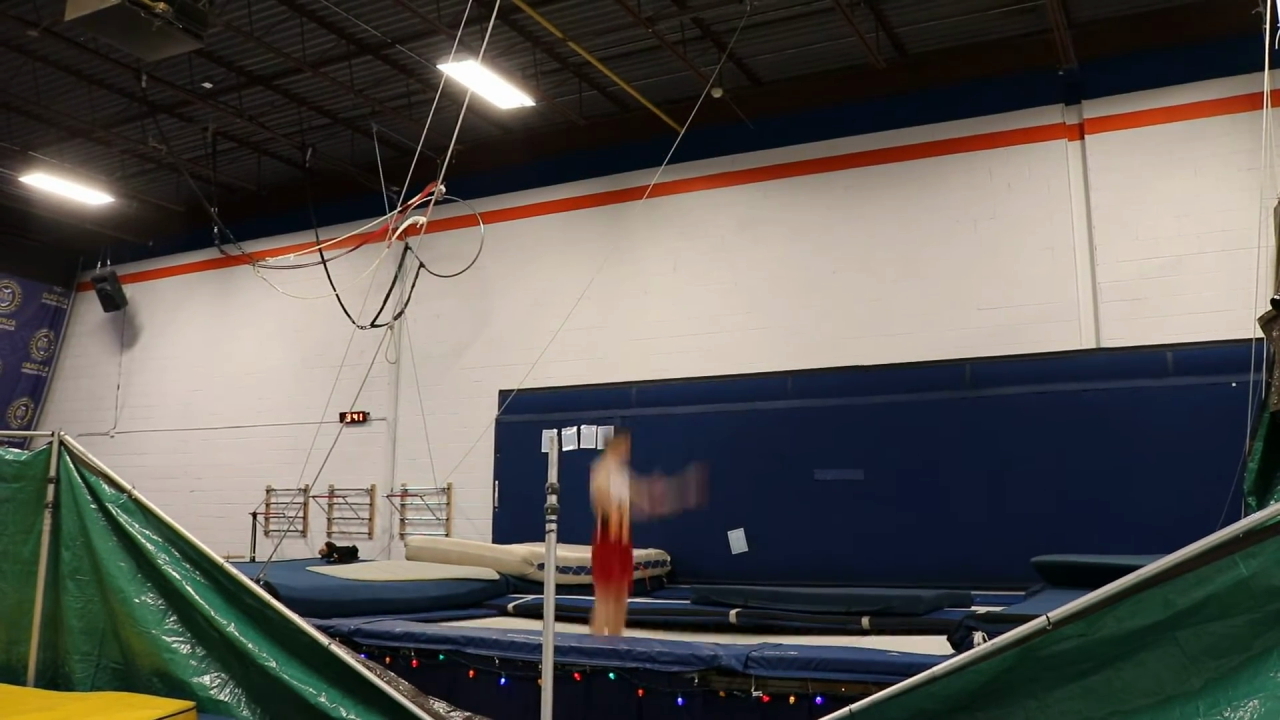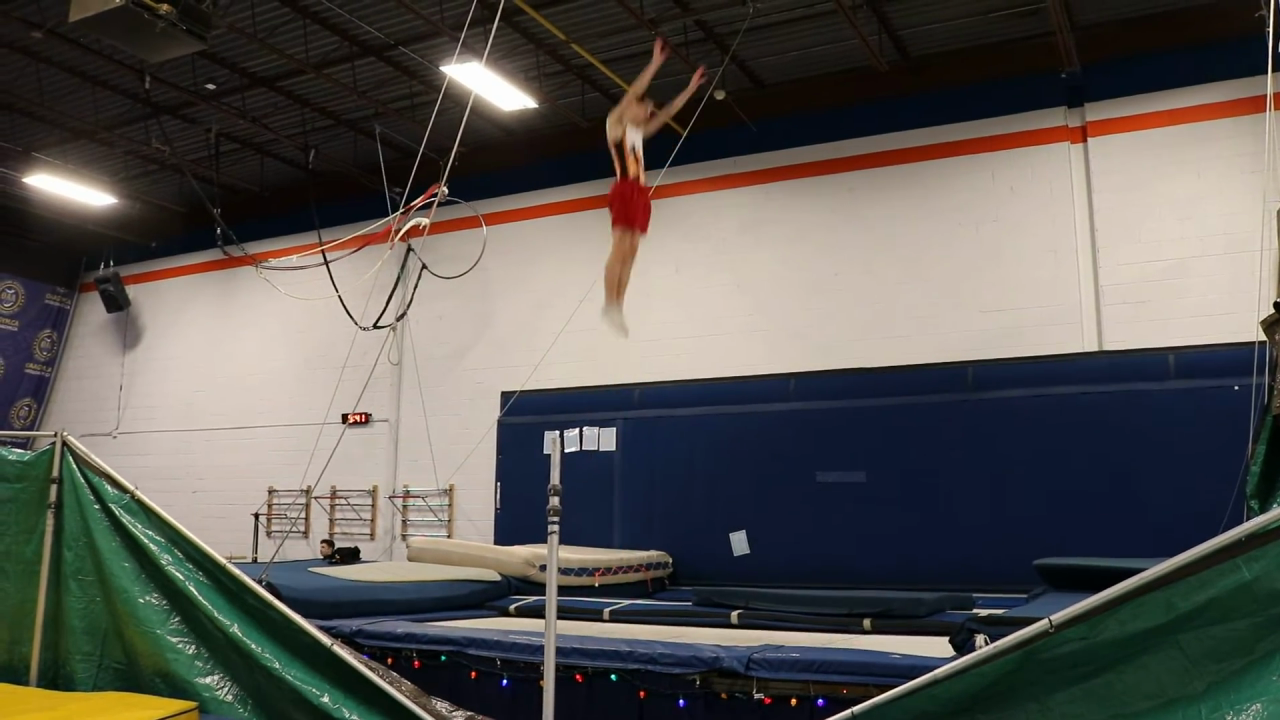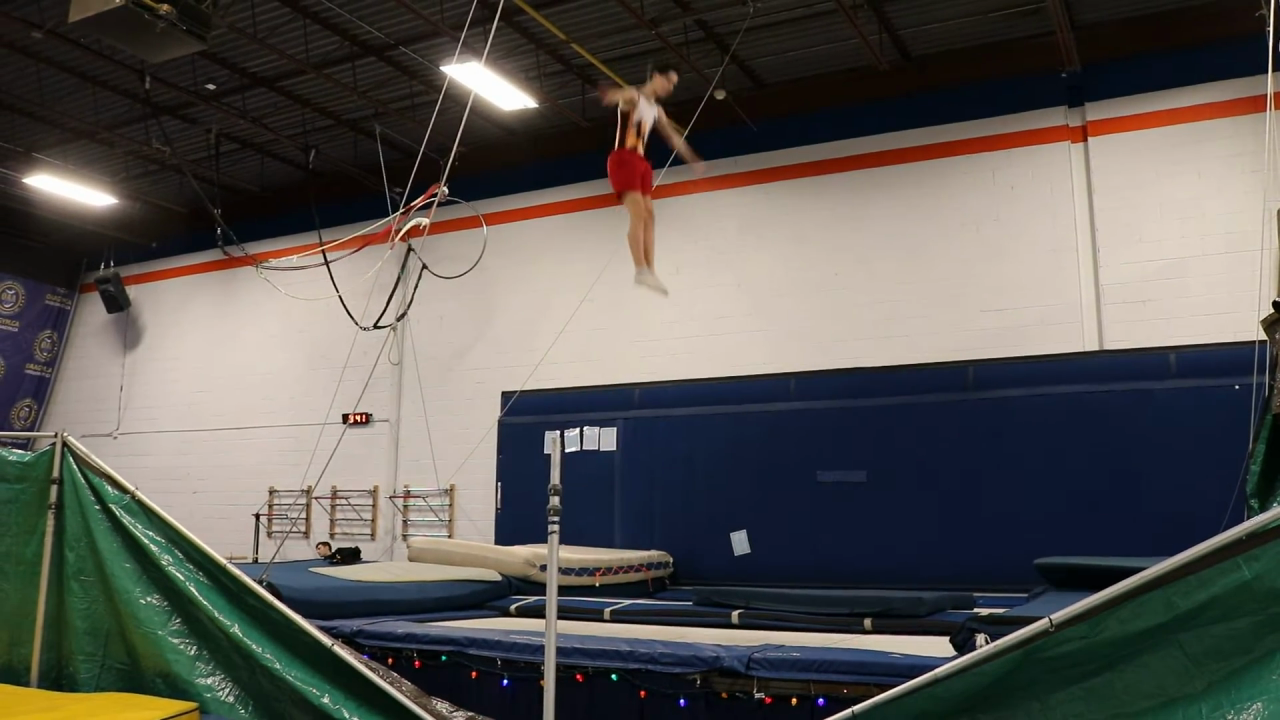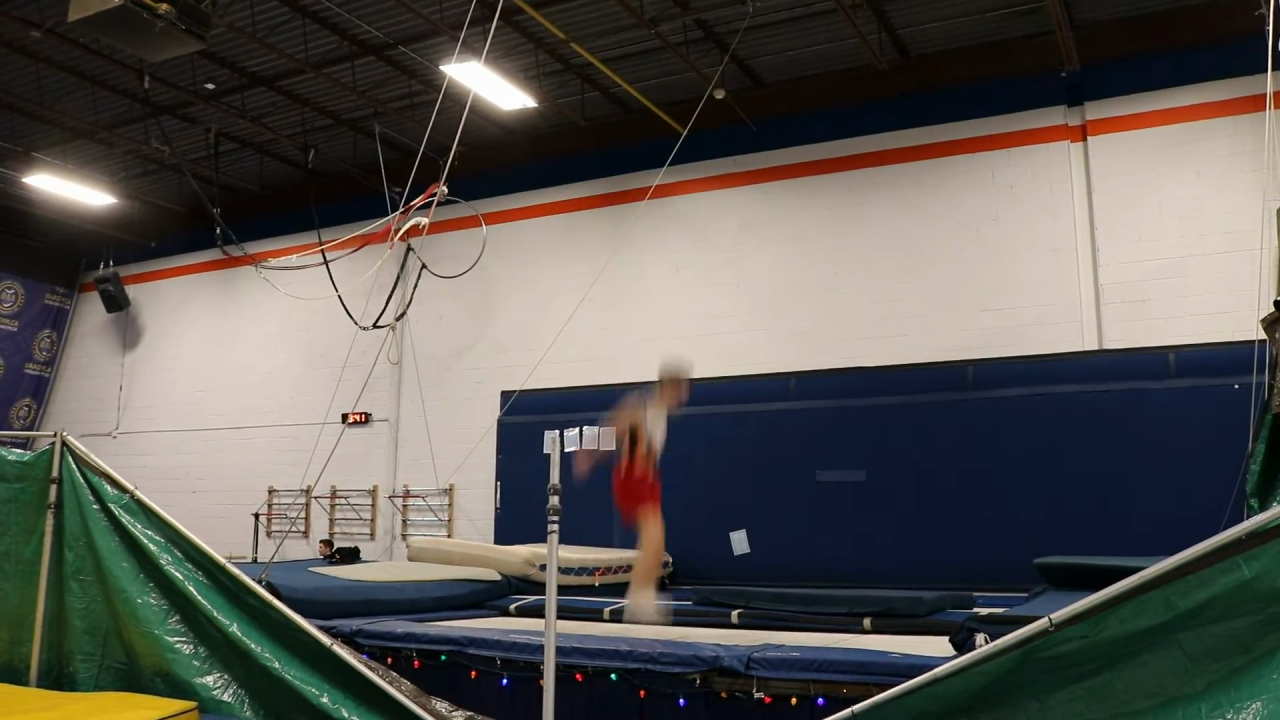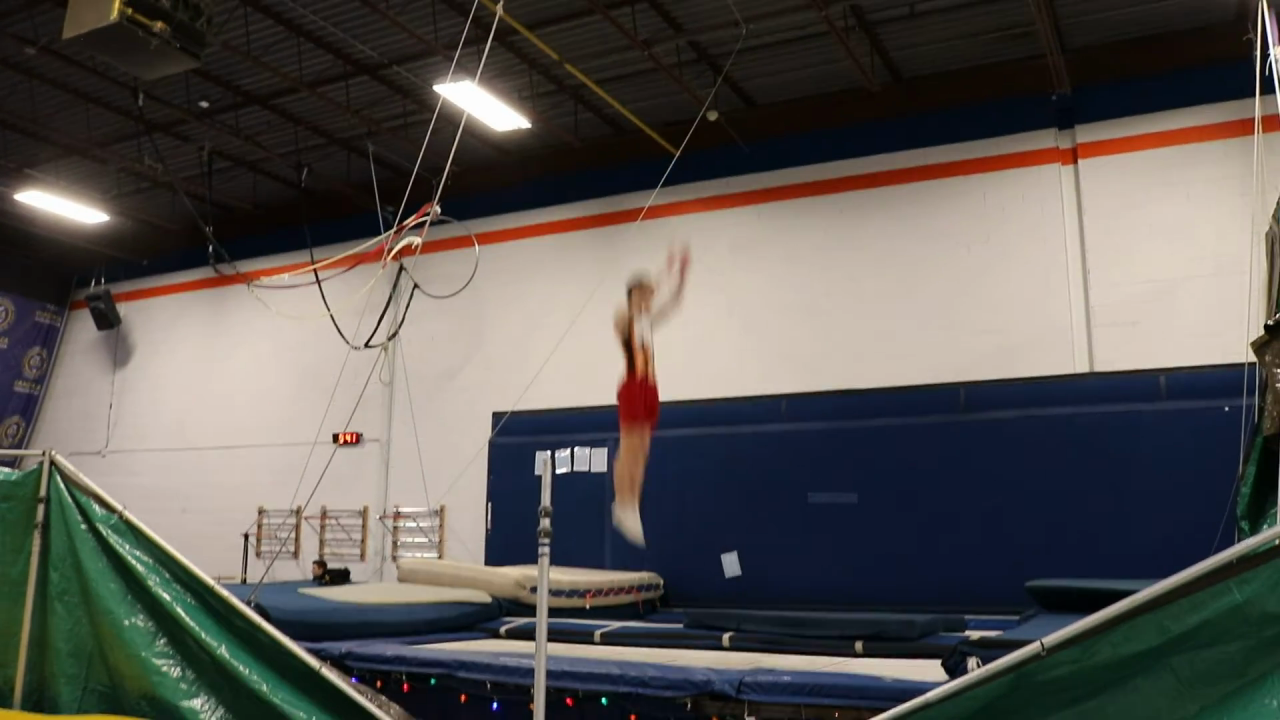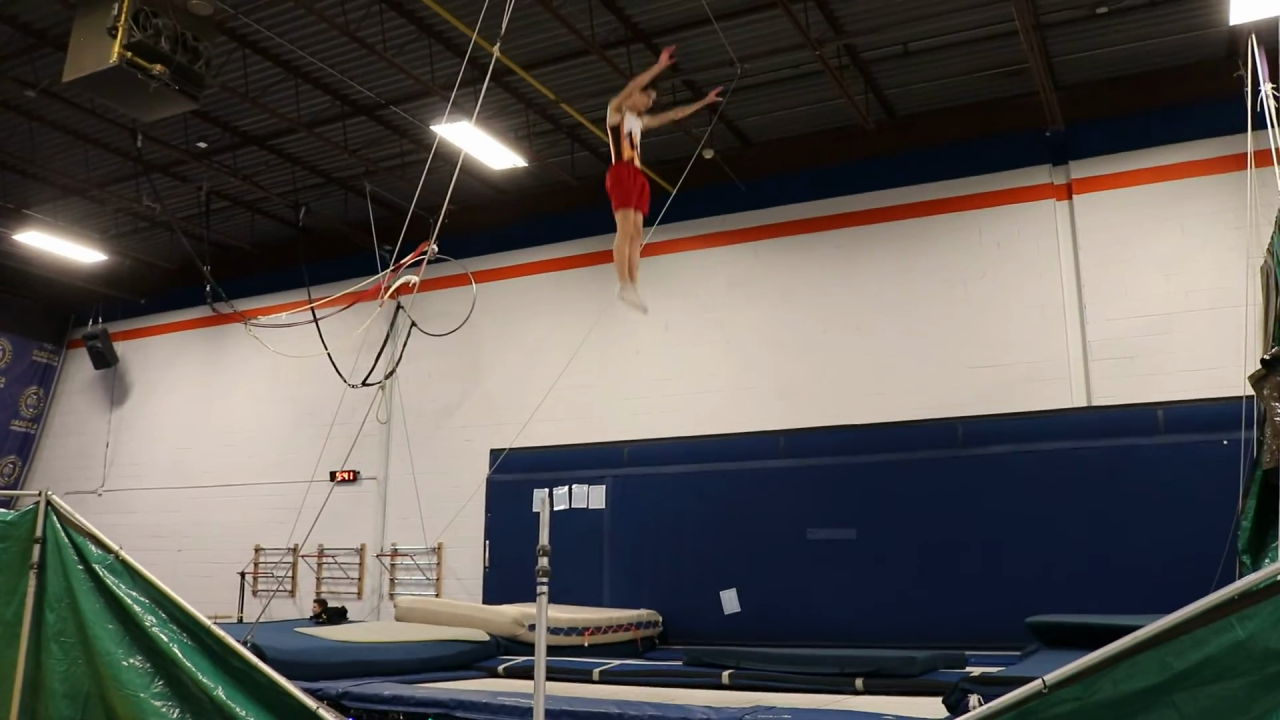
dt=0.5s
person 1, frame 1
left shoulder: (624, 476)
right shoulder: (601, 478)
left elbow: (644, 501)
right elbow: (606, 503)
left wrist: (684, 493)
left hip: (622, 549)
right hip: (608, 550)
left knee: (619, 605)
right knee: (605, 605)
person 1, frame 2
left shoulder: (638, 131)
right shoulder: (616, 123)
left elbow: (668, 113)
right elbow: (632, 93)
left wrist: (691, 88)
right wrist: (654, 63)
left hip: (640, 193)
right hip: (625, 192)
left knee: (630, 253)
right knee: (620, 250)
left ankle: (617, 306)
right ankle: (610, 305)
person 1, frame 3
left shoulder: (656, 110)
right shoulder: (633, 97)
left elbow: (674, 137)
right elbow: (620, 96)
left wrist: (694, 160)
right wrist: (610, 95)
left hip: (639, 163)
right hip: (622, 160)
left knee: (647, 217)
right knee: (639, 215)
left ankle: (649, 272)
right ankle: (642, 271)
person 1, frame 4
left shoulder: (661, 413)
right shoulder: (637, 410)
right elbow: (610, 430)
right wrist: (587, 458)
left hip: (647, 481)
right hip: (631, 480)
left knee: (655, 539)
right knee: (653, 537)
left ankle: (642, 597)
right ankle: (639, 597)
person 1, frame 5
left shoulder: (646, 321)
right shoulder: (624, 319)
left elbow: (672, 303)
right elbow: (638, 299)
left wrist: (681, 277)
left hip: (649, 388)
right hip: (633, 388)
left knee: (641, 450)
right knee: (629, 448)
left ankle: (633, 507)
right ankle: (622, 506)
person 1, frame 6
left shoulder: (640, 120)
right shoulder: (616, 109)
left elbow: (673, 115)
right elbow: (631, 87)
left wrist: (703, 102)
right wrist: (659, 66)
left hip: (638, 176)
right hip: (622, 174)
left knee: (636, 234)
right knee: (625, 230)
left ankle: (632, 287)
right ankle: (625, 285)
